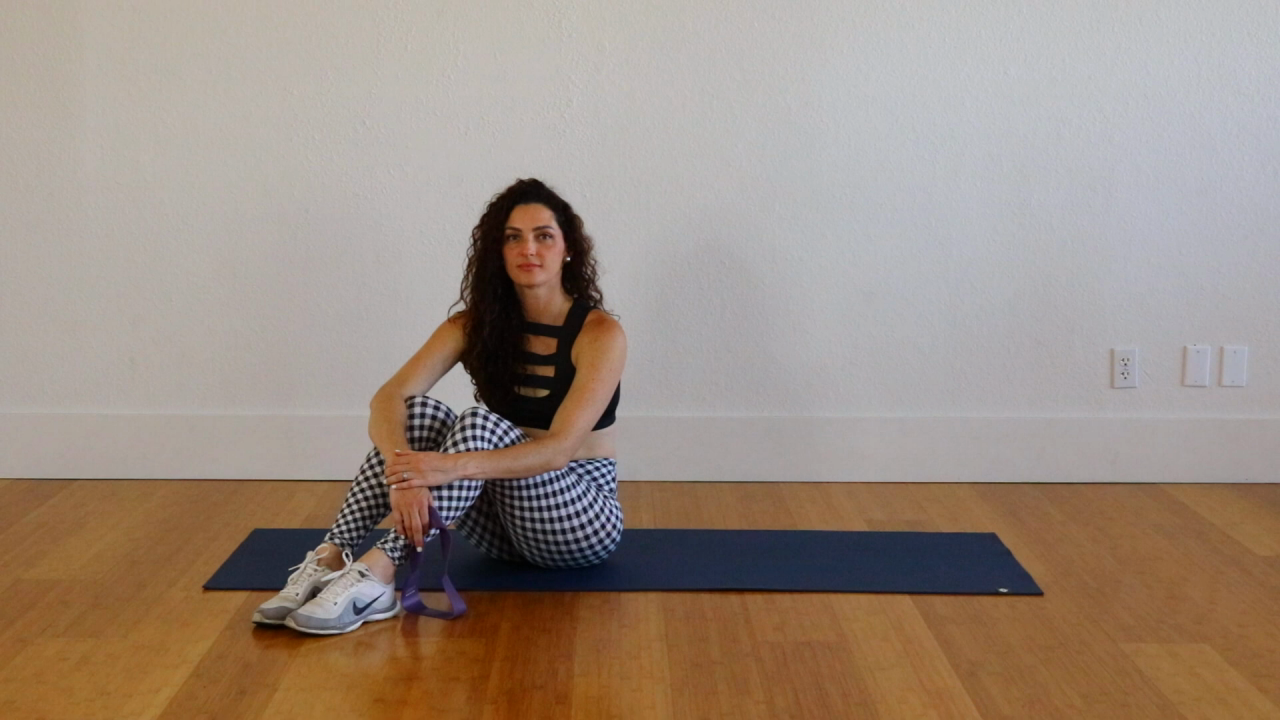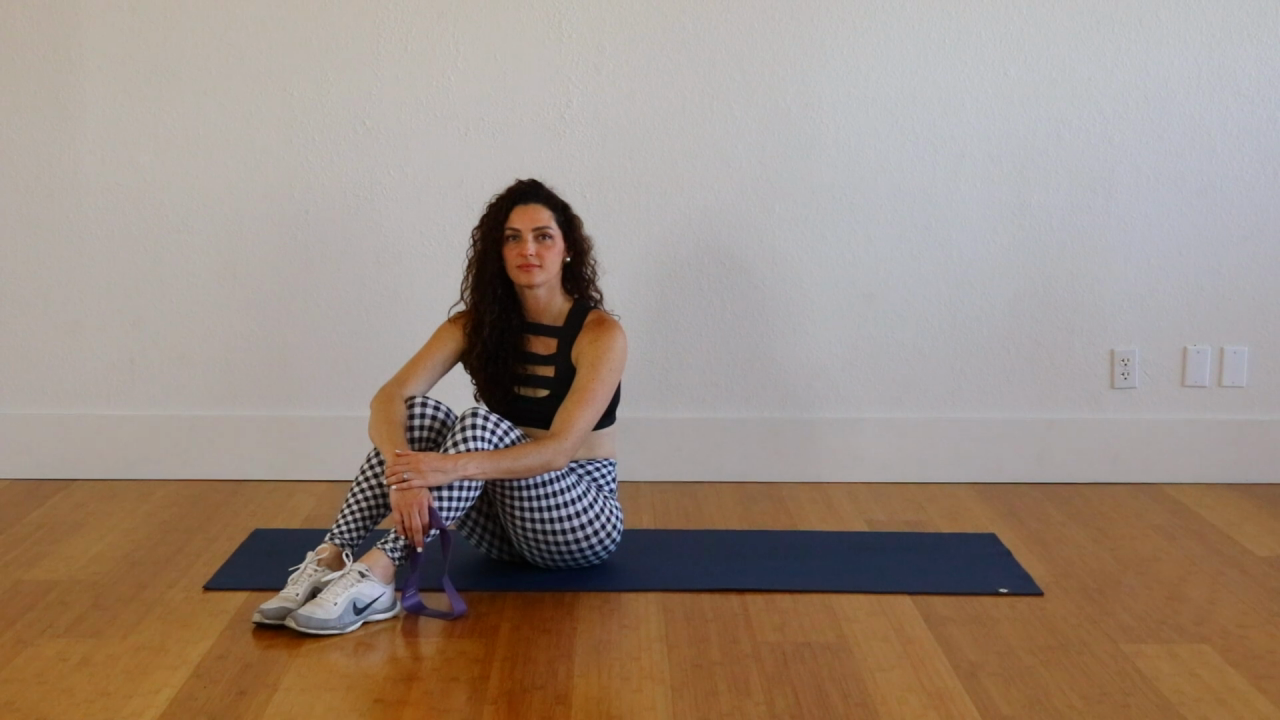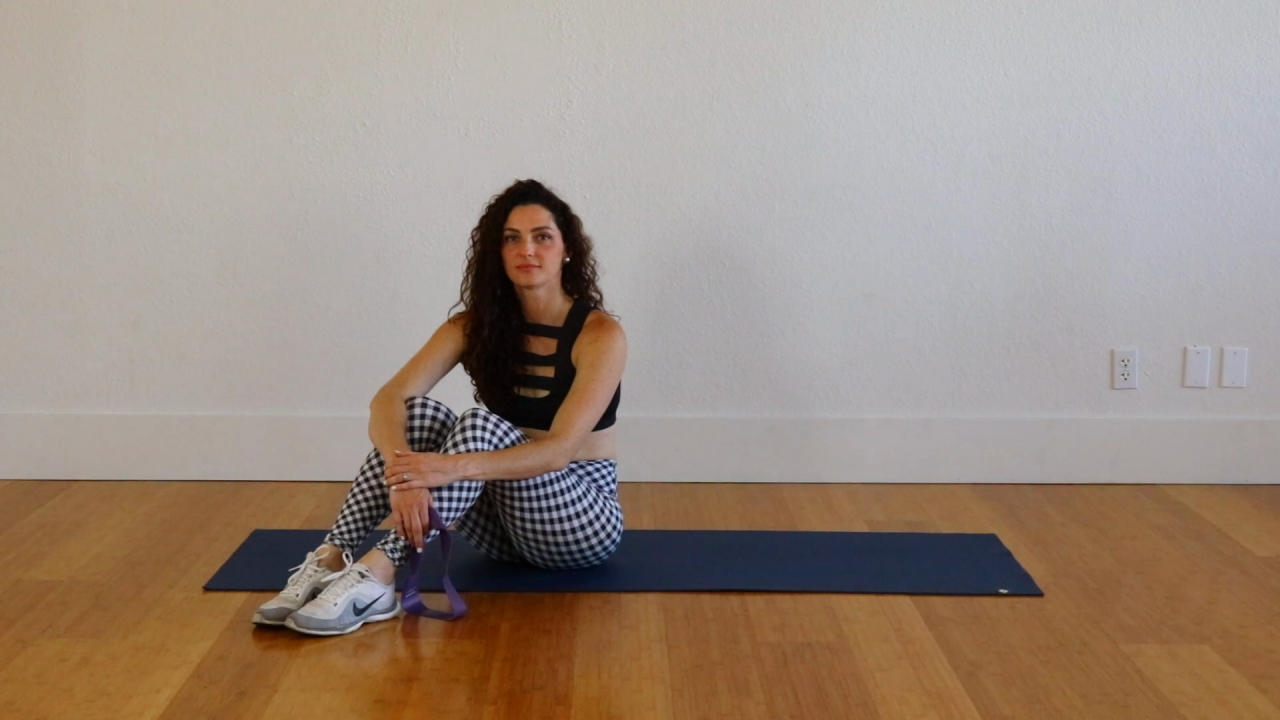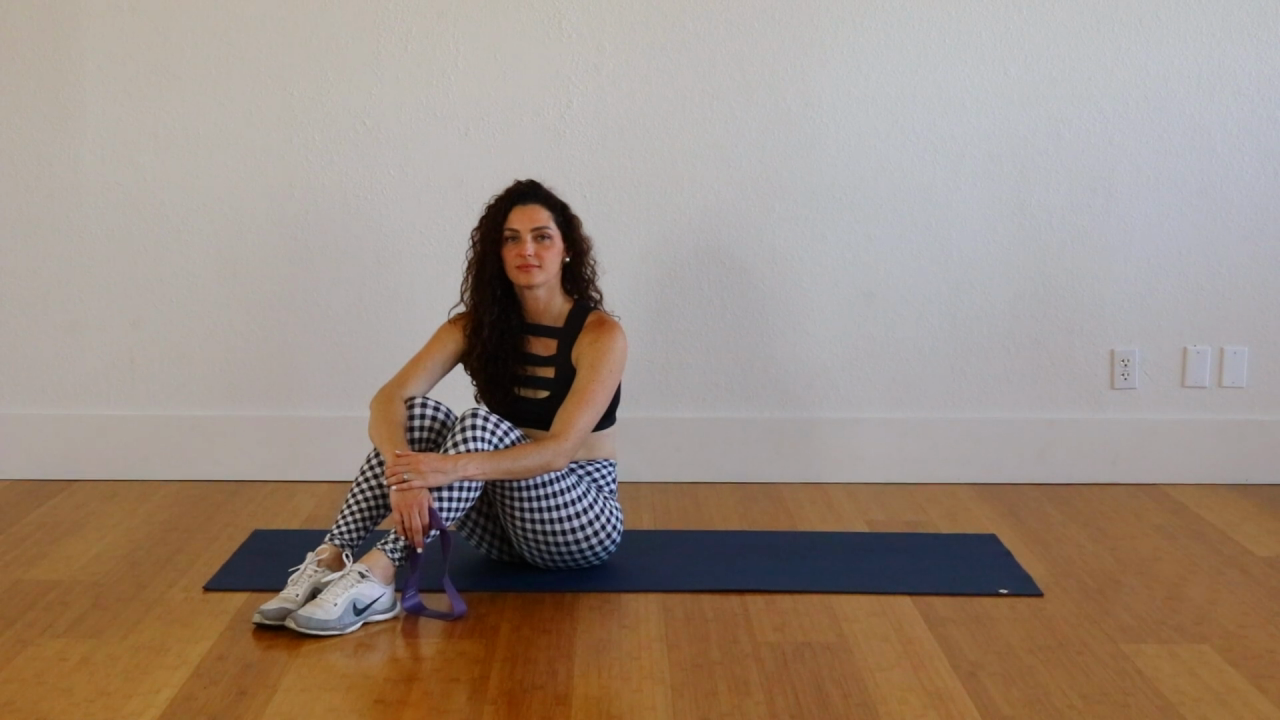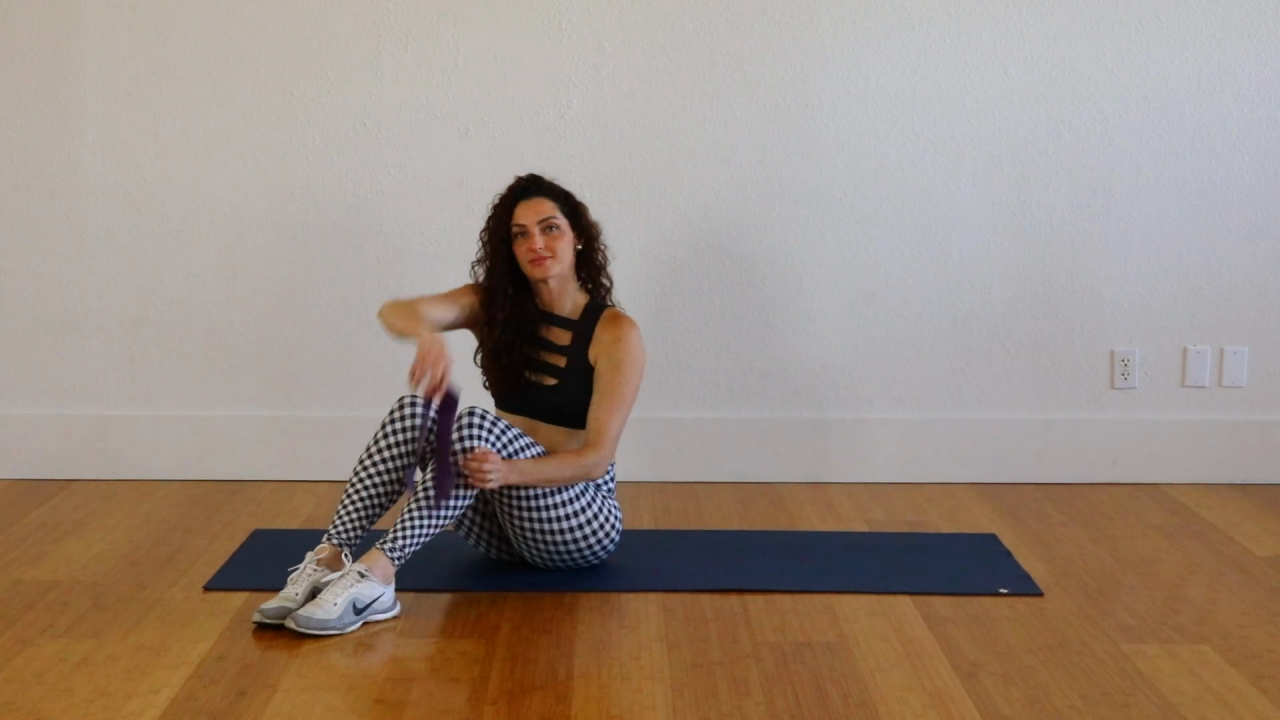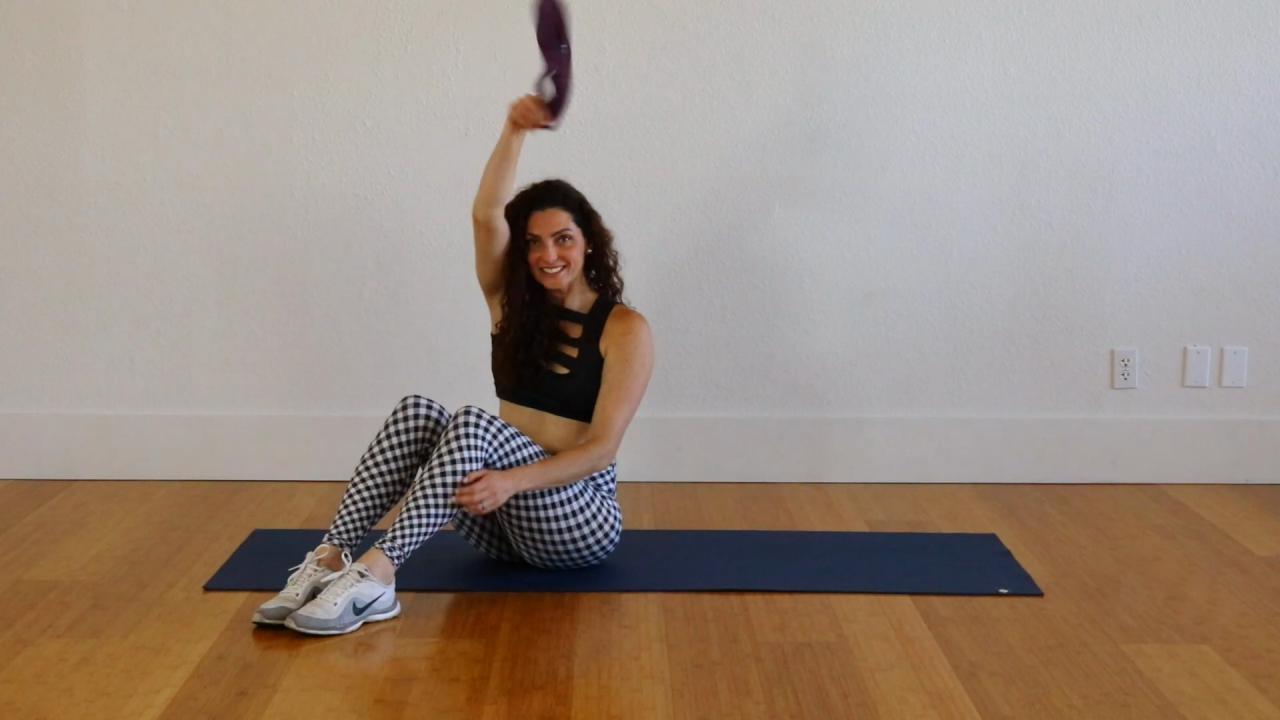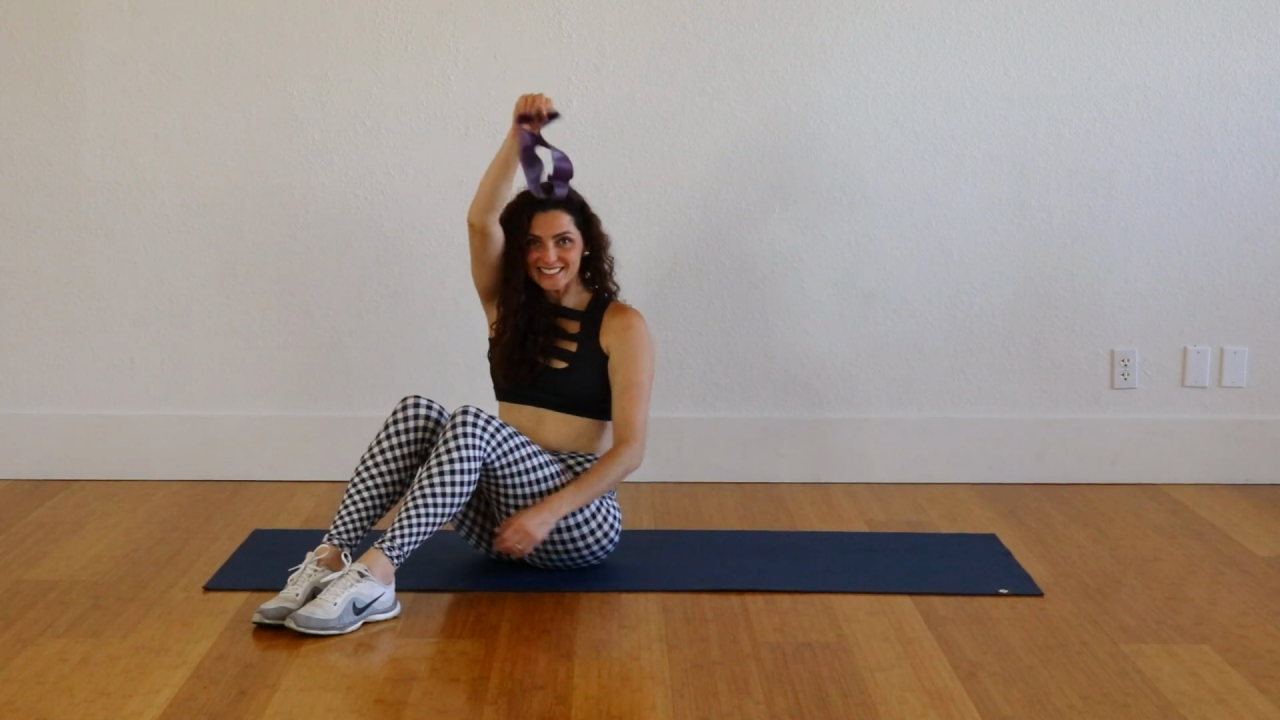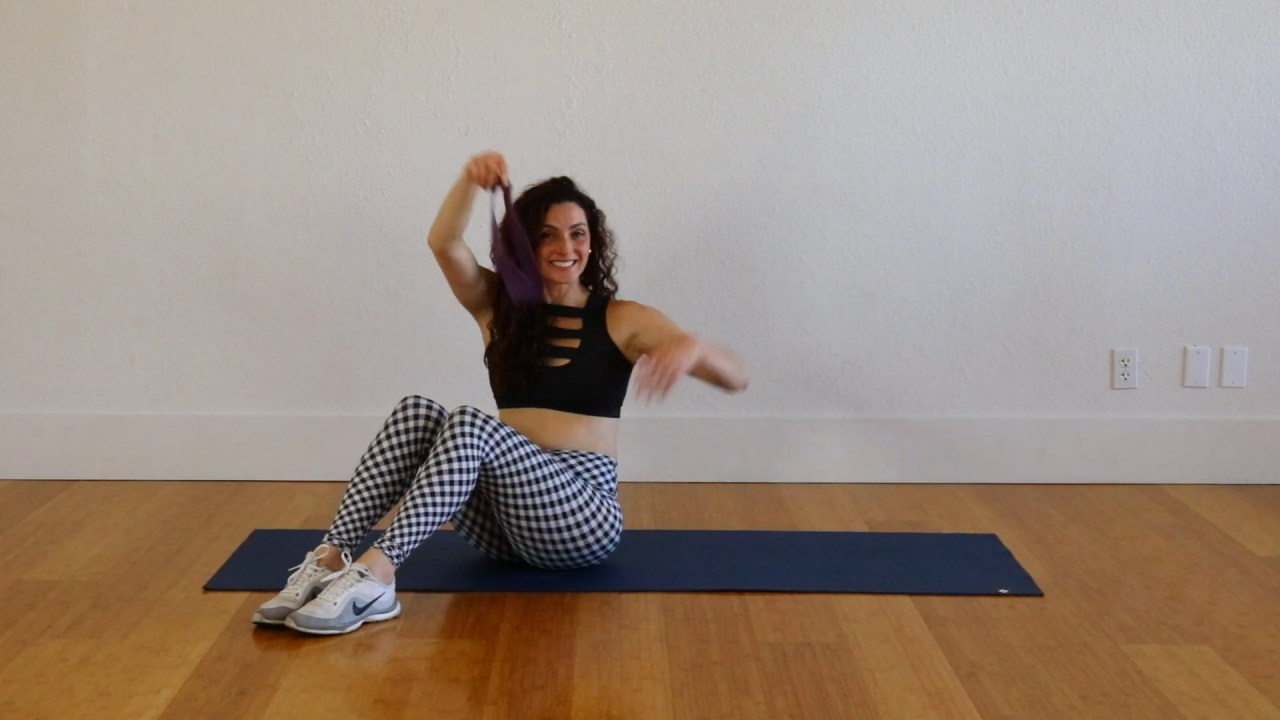
dt=0.4s
person 1, frame 1
left shoulder: (600, 334)
right shoulder: (475, 323)
left elbow: (558, 449)
right elbow: (389, 397)
left wrist: (453, 467)
right wrist: (403, 473)
left hip: (582, 520)
right hip: (504, 521)
left knee: (481, 424)
right knee: (419, 410)
left ankle: (378, 572)
right ankle: (332, 557)
person 1, frame 2
left shoulder: (600, 334)
right shoulder: (476, 324)
left elbow: (558, 450)
right elbow: (389, 399)
left wrist: (455, 467)
right wrist: (403, 472)
left hip: (581, 521)
right hip: (506, 520)
left knee: (482, 424)
right knee: (420, 412)
left ankle: (378, 572)
right ankle: (331, 557)
person 1, frame 3
left shoulder: (600, 335)
right shoulder: (475, 325)
left elbow: (559, 451)
right elbow: (389, 398)
left wrist: (454, 468)
right wrist: (403, 475)
left hip: (581, 521)
right hip: (506, 519)
left knee: (481, 424)
right knee: (419, 412)
left ankle: (378, 573)
right ankle: (332, 558)
person 1, frame 4
left shoulder: (601, 334)
right shoulder: (476, 326)
left elbow: (559, 451)
right elbow: (388, 399)
left wrist: (454, 468)
right wrist: (403, 473)
left hip: (582, 522)
right hip: (505, 520)
left knee: (482, 425)
right knee: (420, 412)
left ankle: (378, 574)
right ankle: (331, 559)
person 1, frame 5
left shoulder: (615, 333)
right shoulder: (496, 308)
left elbow: (596, 457)
right elbow: (395, 311)
left wrist: (509, 469)
right wrist: (427, 338)
left hip: (581, 522)
right hip: (505, 523)
left knee: (477, 424)
right knee: (415, 409)
left ankle: (376, 575)
right ankle: (330, 559)
person 1, frame 6
left shoulder: (625, 329)
right shoulder: (511, 302)
left elbow: (602, 447)
right elbow: (487, 218)
left wrist: (512, 477)
right wrist: (511, 132)
left hip: (581, 518)
right hip: (507, 514)
left knee: (474, 424)
right knee: (417, 412)
left ankle: (378, 573)
right ankle: (330, 559)
person 1, frame 7
left shoulder: (621, 326)
right shoulder: (507, 304)
left elbow: (630, 445)
right elbow: (482, 221)
left wrist: (549, 512)
right wrist: (518, 135)
left hip: (580, 519)
right hip: (505, 516)
left knee: (473, 424)
right knee: (417, 413)
left ankle: (377, 573)
right ankle: (329, 559)
person 1, frame 8
left shoulder: (623, 321)
right shoulder: (499, 306)
left elbow: (737, 377)
right elbow: (444, 245)
left wrist: (690, 351)
right wrist: (467, 183)
left hip: (583, 521)
right hip: (504, 514)
left knee: (471, 427)
right knee: (416, 413)
left ankle: (377, 574)
right ankle: (329, 560)
